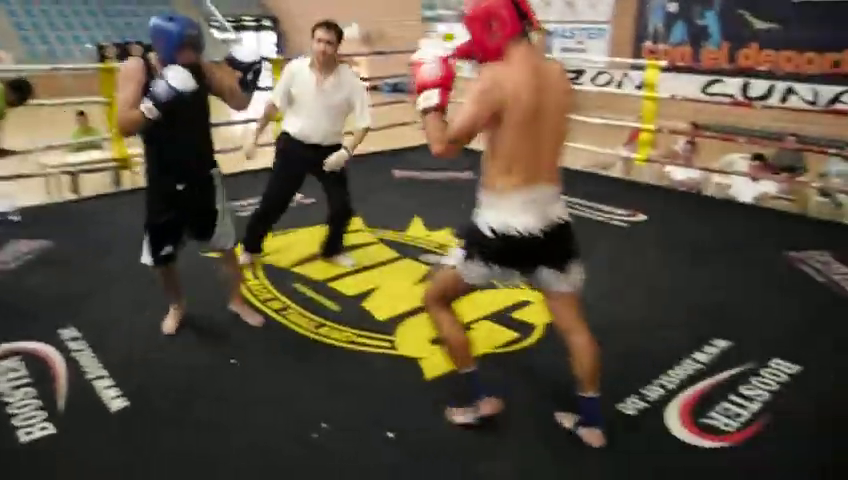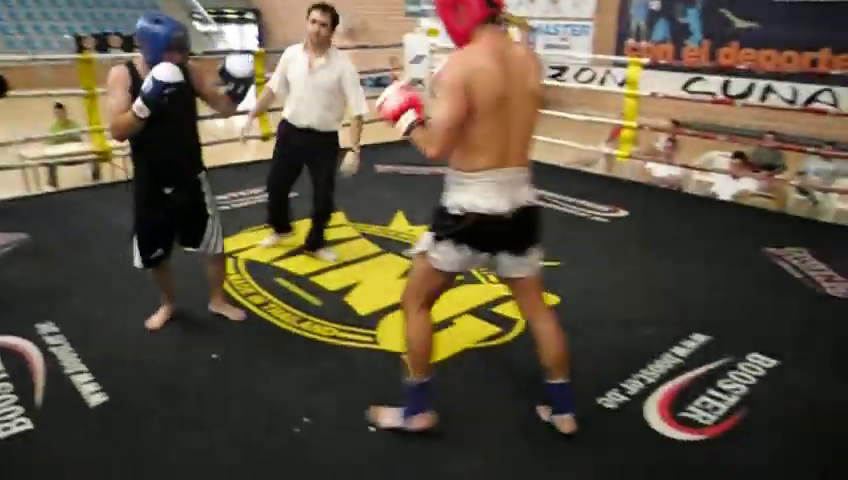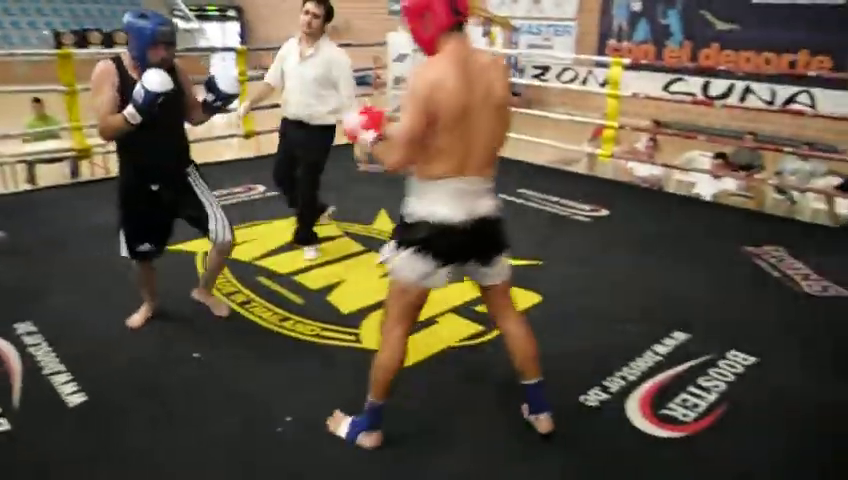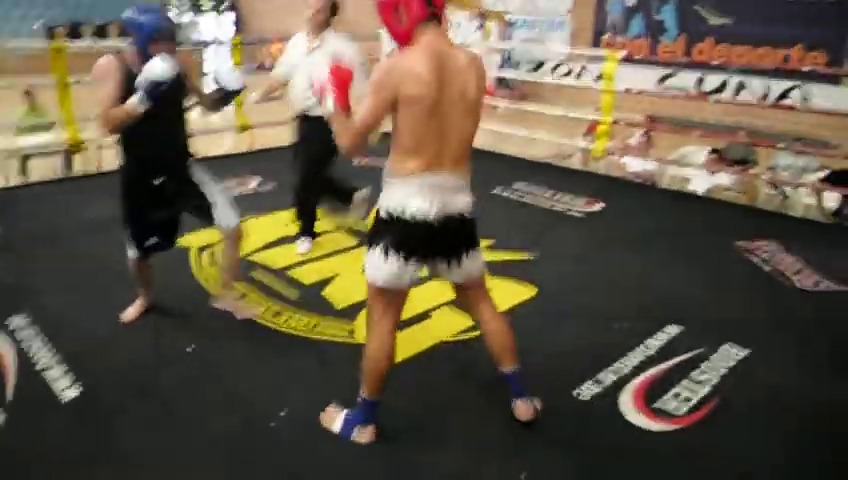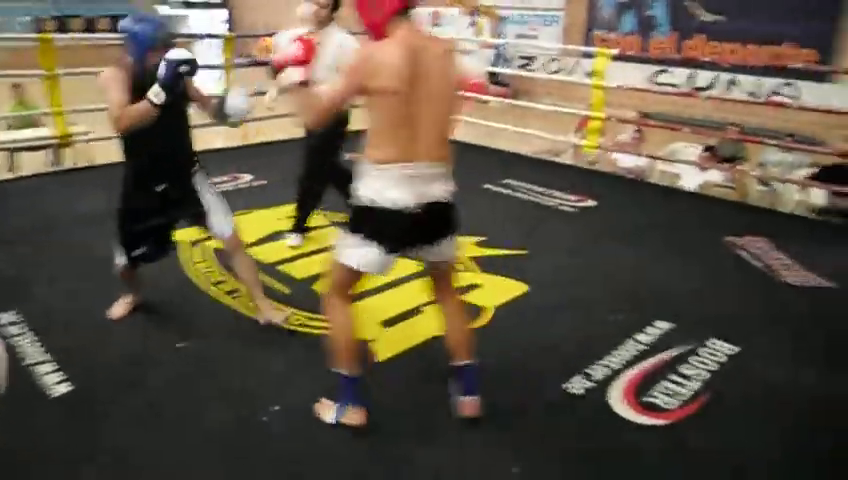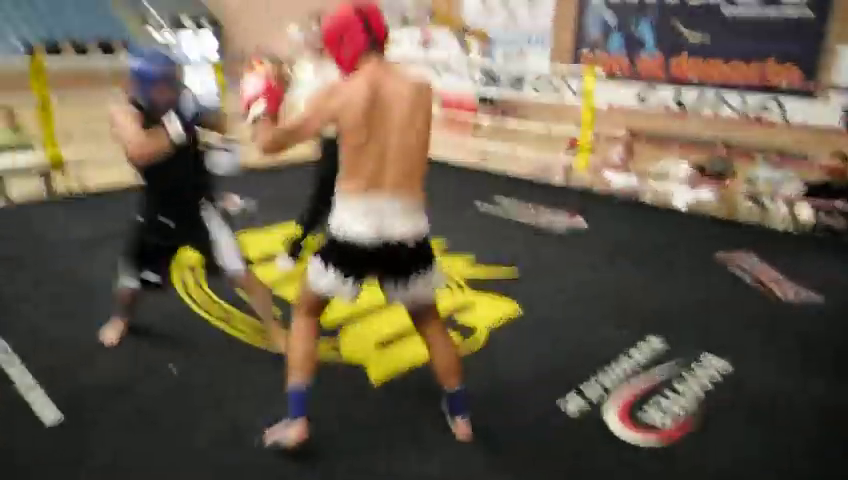
dt=0.1s
person 1, frame 1
left shoulder: (495, 80)
right shoulder: (556, 74)
left elbow: (442, 145)
left wrist: (430, 90)
right wrist: (475, 56)
left hip: (503, 221)
right hip: (551, 215)
left knee: (435, 298)
right knee: (571, 322)
left ankle: (475, 397)
right ankle: (591, 420)
person 1, frame 2
left shoulder: (462, 65)
right shoulder: (529, 58)
left elbow: (436, 147)
left wrist: (407, 115)
left hip: (470, 203)
right hip: (519, 197)
left knee: (416, 301)
right knee: (534, 306)
left ankle: (417, 406)
right ankle: (562, 408)
person 1, frame 3
left shoulder: (428, 77)
right shoulder: (497, 70)
left elbow: (398, 159)
left wrist: (368, 132)
left hip: (431, 212)
right hip: (481, 207)
left knee: (398, 321)
right knee: (505, 311)
left ankle: (368, 423)
right ankle: (539, 409)
person 1, frame 4
left shoulder: (396, 68)
right shoulder: (473, 65)
left elbow: (350, 142)
left wrist: (334, 99)
left hip: (406, 206)
right hip: (456, 202)
left knee: (382, 313)
right knee: (479, 302)
left ankle: (363, 418)
right ankle: (518, 397)
person 1, frame 5
left shoulder: (371, 58)
right shoulder: (446, 53)
left elbow: (314, 117)
left wrist: (294, 72)
left hip: (384, 195)
right hip: (436, 192)
left knee: (337, 293)
right knee: (445, 291)
left ankle: (349, 402)
right ankle: (468, 391)
person 1, frame 6
left shoulder: (340, 93)
right shoulder: (419, 92)
left elbow: (271, 143)
left wrist: (259, 105)
left hip: (354, 230)
right hip: (408, 230)
left knee: (304, 311)
right knee: (429, 322)
left ankle: (295, 418)
right ankle: (460, 415)
person 2, frame 1
left shoulder: (202, 69)
right shoulder: (136, 70)
left elbow: (239, 103)
right elbow: (124, 125)
left wrist: (246, 77)
right wrist: (155, 102)
left hip: (203, 176)
right hip: (164, 182)
left knee: (225, 246)
right knee: (161, 257)
left ankle: (236, 300)
right ankle: (176, 306)
person 2, frame 2
left shoulder: (189, 71)
right shoulder: (122, 75)
left elbow: (224, 105)
right elbow: (118, 130)
left wrist: (235, 86)
right wrist: (148, 99)
left hip: (191, 178)
right hip: (151, 185)
left knee: (213, 249)
right knee: (153, 257)
left ankle: (217, 299)
right ankle: (167, 304)
person 2, frame 3
left shoulder: (174, 70)
right shoulder: (108, 71)
left elbow: (194, 117)
right elbow: (106, 130)
left wrist: (215, 100)
right wrist: (137, 108)
left hip: (180, 173)
right hip: (138, 181)
left knee: (223, 239)
right knee: (141, 252)
left ankle: (204, 290)
right ankle: (149, 302)
person 2, frame 4
left shoulder: (175, 65)
right shoulder: (110, 67)
left elbow: (193, 98)
right elbow: (109, 122)
left wrist: (222, 93)
right wrist: (145, 96)
left hip: (180, 166)
right hip: (141, 174)
left knee: (231, 227)
right knee: (140, 250)
left ankle: (227, 295)
right ankle: (144, 296)
person 2, frame 5
left shoulder: (177, 70)
right shoulder: (115, 76)
left elbow: (204, 104)
right elbow: (123, 123)
left wrist: (223, 108)
right wrist: (163, 89)
left hip: (185, 174)
right hip: (143, 182)
left knee: (231, 239)
right knee: (129, 257)
left ankle: (264, 306)
right ankle: (131, 294)
person 2, frame 6
left shoulder: (187, 101)
right shoulder: (124, 113)
left elbow: (221, 124)
right elbow: (140, 155)
right wrist: (179, 123)
left hip: (198, 204)
right hip: (157, 209)
left knee: (239, 274)
right knee: (132, 281)
left ankle: (280, 336)
right ankle: (121, 318)
person 3, frame 1
left shoulder: (350, 80)
right shoulder: (295, 68)
left elbow: (363, 123)
right elbow: (275, 103)
left wrist: (347, 151)
right wrist: (255, 136)
left hip: (328, 150)
right hip: (293, 145)
left knee: (341, 205)
right knee: (273, 201)
left ankle: (332, 250)
right ankle: (250, 248)
person 3, frame 2
left shoulder: (342, 65)
right shoulder: (291, 54)
left elbow: (357, 109)
right elbow: (274, 88)
left wrist: (354, 150)
right wrist: (252, 115)
left hip: (323, 137)
right hip: (290, 130)
left knee: (324, 193)
right knee: (276, 185)
left ankle: (315, 243)
right ankle: (280, 228)
person 3, frame 3
left shoulder: (334, 56)
right shoulder: (288, 48)
left elbow: (349, 100)
right elbow: (271, 82)
right wrist: (247, 105)
left hip: (318, 131)
right hip: (290, 125)
left knee: (307, 188)
right knee: (282, 177)
left ankle: (305, 238)
right ankle: (319, 210)
person 3, frame 4
left shoulder: (340, 47)
right shoulder: (298, 41)
right elbow: (281, 75)
right wrist: (259, 94)
left hip: (324, 124)
right hip: (305, 120)
left knee: (307, 180)
right knee: (311, 175)
left ankle: (306, 232)
right ankle: (351, 196)
person 3, frame 5
left shoulder: (343, 42)
right shoulder: (298, 36)
left hip: (331, 117)
left knee: (311, 171)
right knee: (326, 165)
left ankle: (299, 227)
person 3, frame 6
left shoulder: (338, 68)
right shoulder: (305, 65)
left hip: (336, 139)
right hip: (327, 137)
left knee: (320, 196)
right knee: (326, 191)
left ankle: (295, 249)
